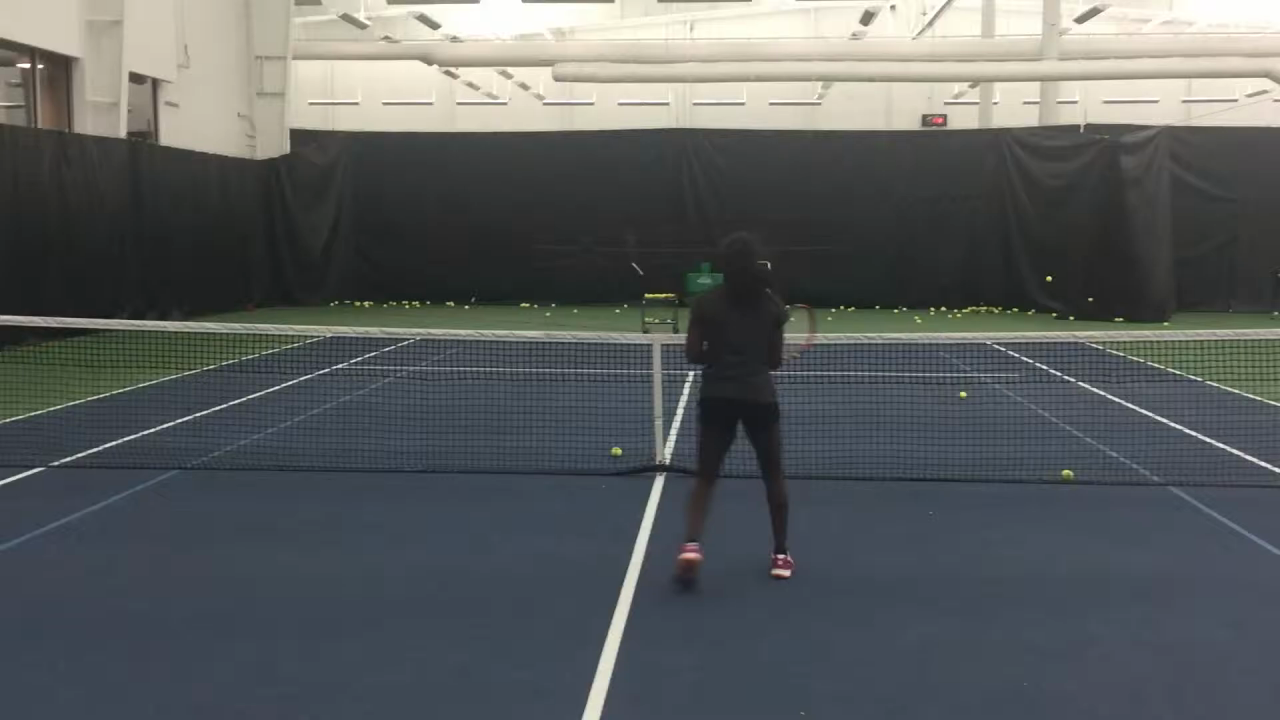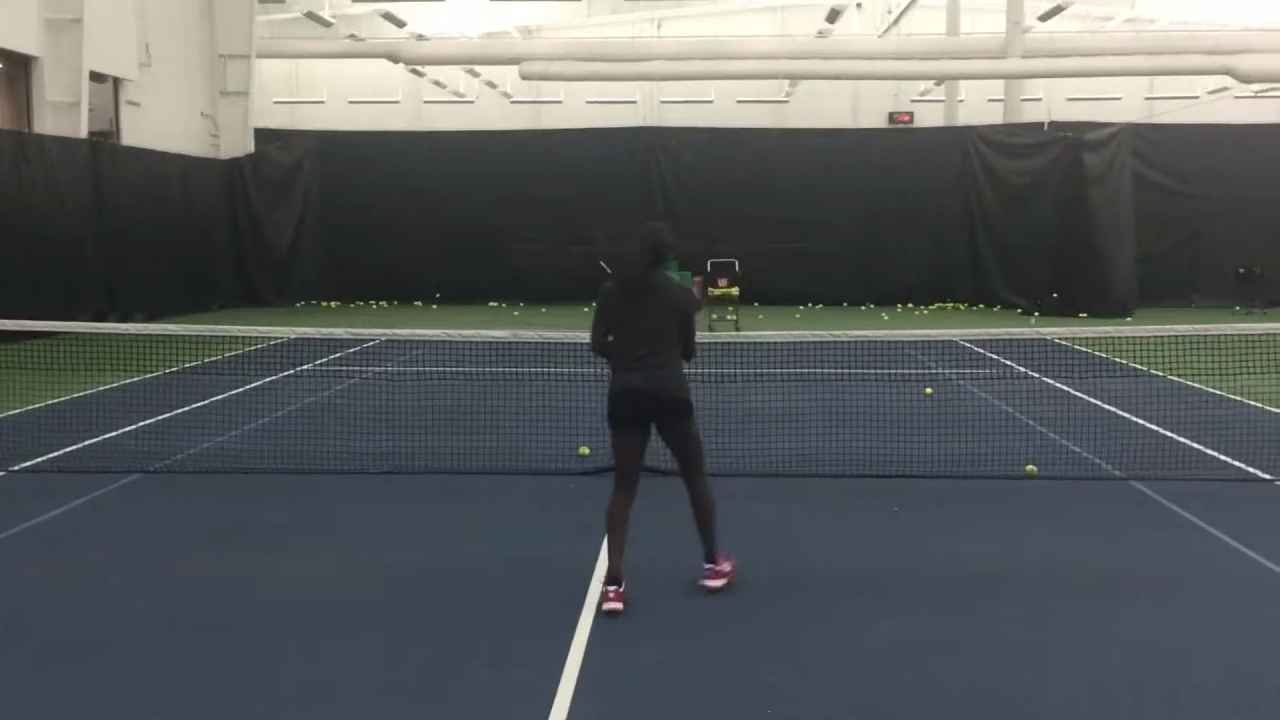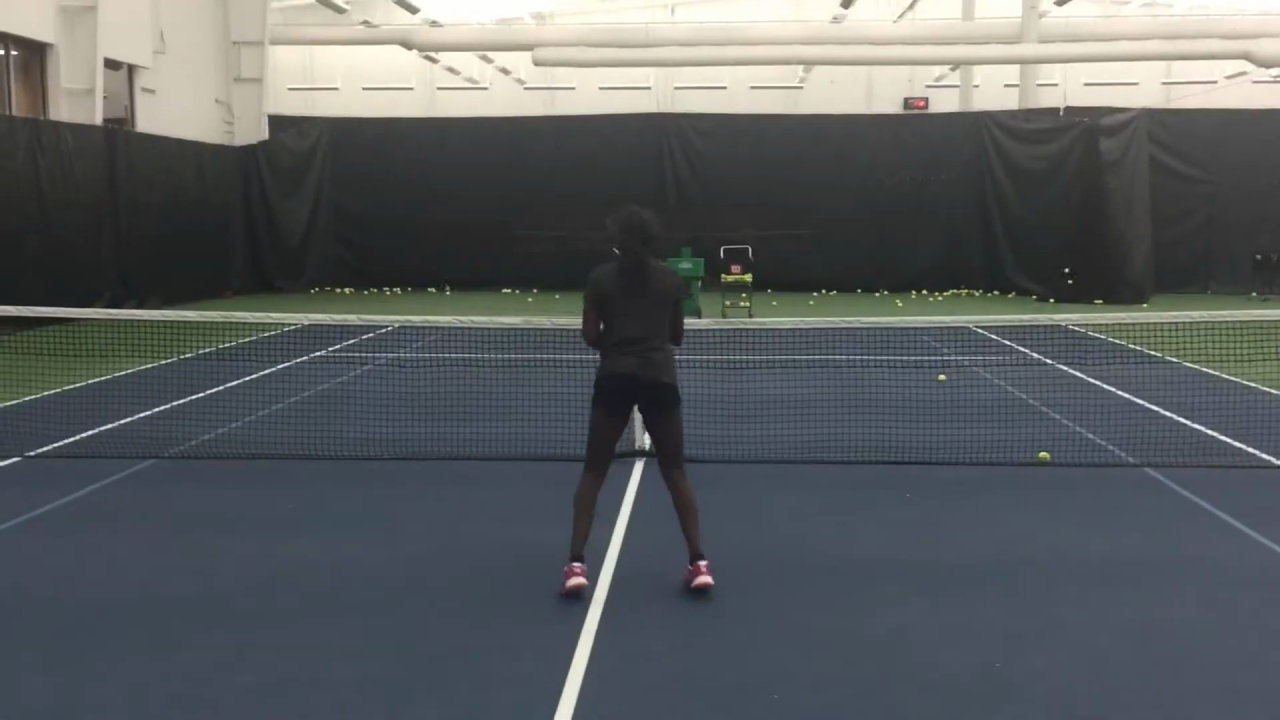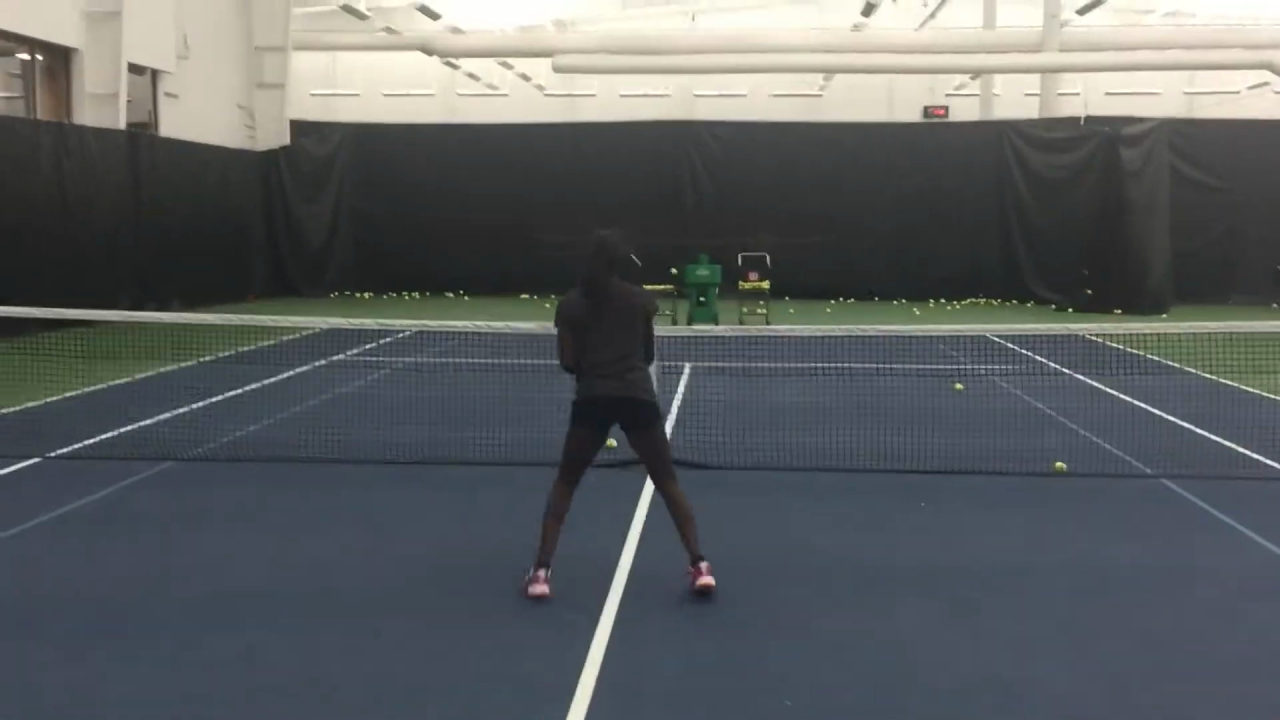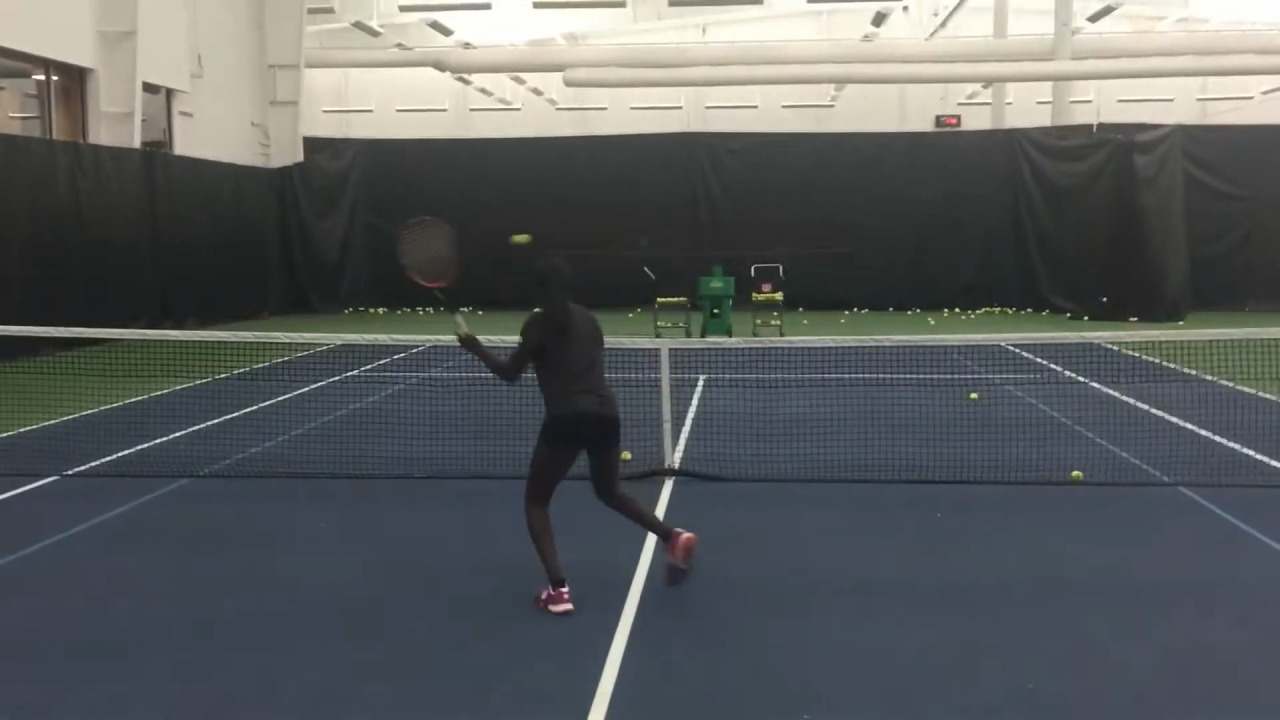
dt=0.4s
person 1, frame 1
left shoulder: (707, 302)
right shoulder: (772, 304)
left elbow: (694, 353)
right elbow: (775, 359)
left hip: (718, 397)
right hip: (759, 397)
left knee: (705, 478)
right knee: (773, 477)
left ankle: (692, 543)
right ankle: (781, 554)
person 1, frame 2
left shoulder: (613, 291)
right shoulder: (682, 296)
left elbow: (600, 347)
right elbow: (688, 352)
left hip: (627, 394)
right hip: (671, 393)
left knee: (625, 488)
right knee: (696, 479)
left ankle: (613, 584)
right ankle: (712, 563)
person 1, frame 3
left shoulder: (601, 278)
right shoulder: (670, 281)
left elbow: (590, 337)
right elbow: (676, 336)
left hip: (615, 378)
right hip: (659, 378)
left knee: (593, 471)
right knee: (675, 473)
left ankle: (576, 563)
right ankle: (698, 563)
person 1, frame 4
left shoulder: (571, 303)
right shoulder: (640, 299)
left elbow: (567, 361)
right elbow: (648, 355)
left hip: (593, 399)
right hip: (638, 397)
left knee: (566, 484)
right knee: (668, 484)
left ankle: (541, 570)
right ankle: (699, 565)
person 1, frame 5
left shoulder: (538, 324)
right shoulder: (588, 319)
left elbow: (510, 374)
left wrist: (476, 349)
left hip: (566, 420)
right hip: (605, 414)
left knee: (535, 503)
right knee: (609, 493)
left ankle: (558, 590)
right ankle: (673, 536)
